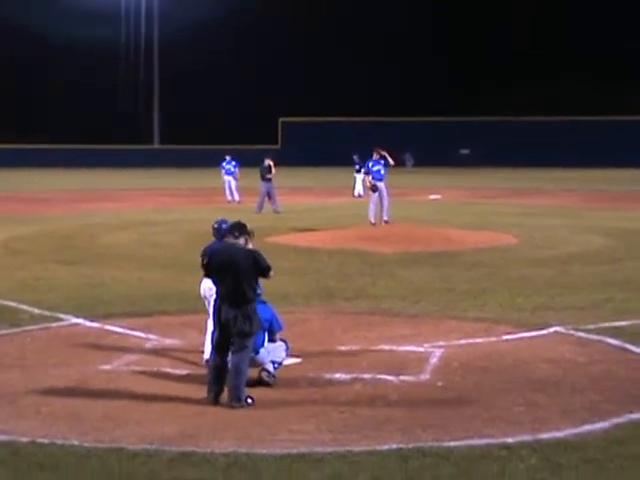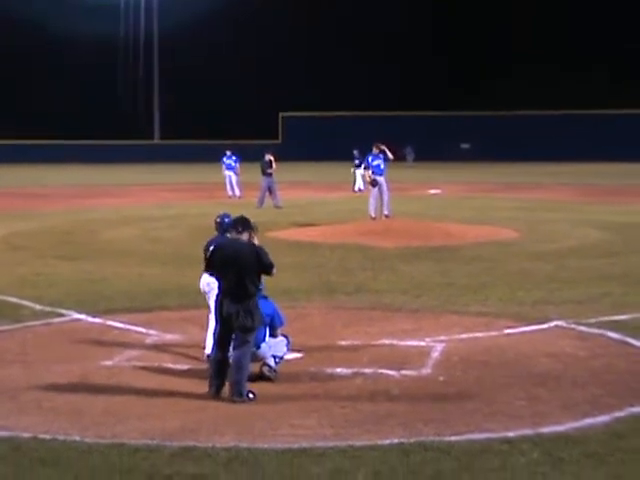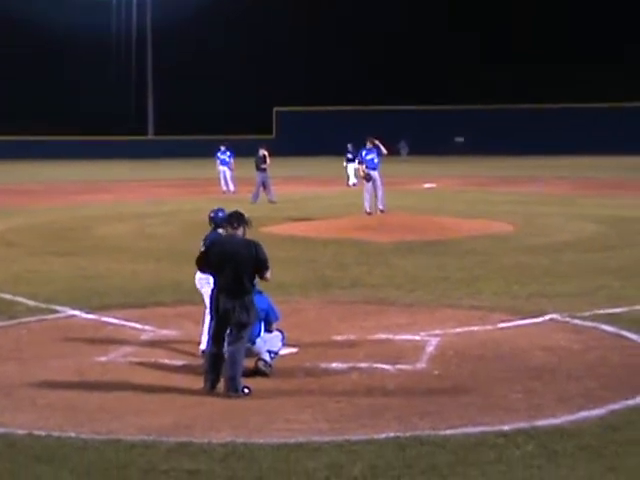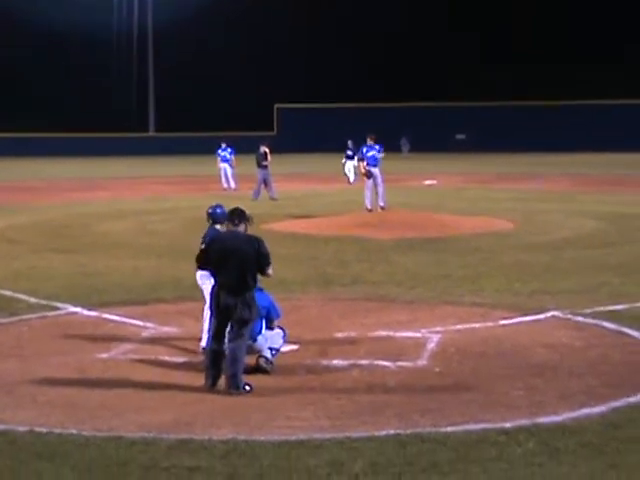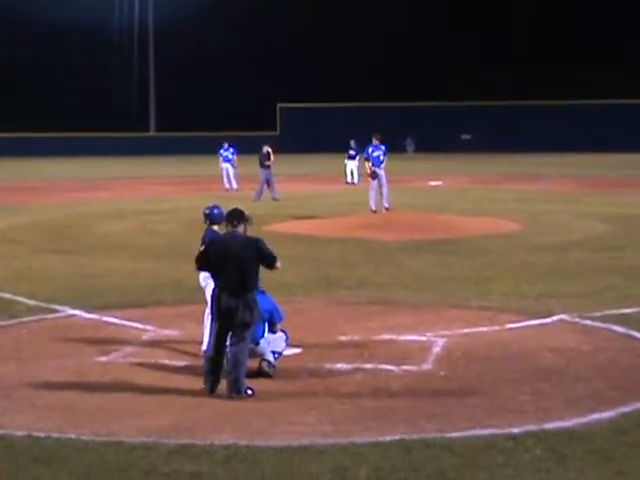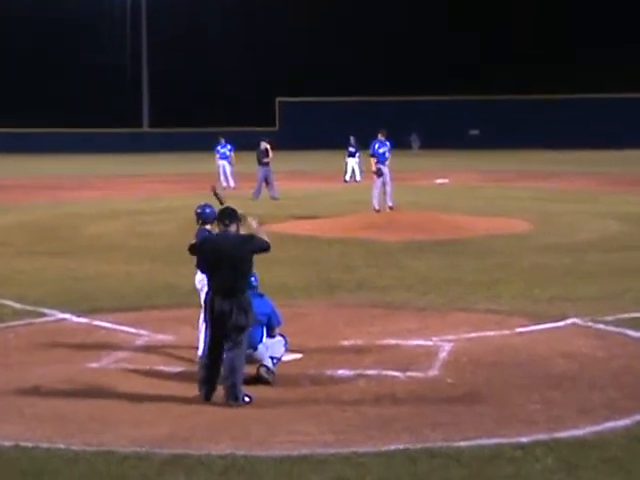
dt=0.2s
person 1, frame 1
left shoulder: (215, 253)
right shoulder: (251, 255)
left elbow: (209, 274)
right elbow: (269, 273)
left hip: (222, 308)
right hip: (243, 310)
left knee: (218, 351)
right knee: (240, 354)
left ankle: (213, 393)
right ankle: (237, 398)
person 1, frame 2
left shoulder: (219, 249)
right shoulder: (255, 251)
left elbow: (211, 270)
right elbow: (271, 271)
left hip: (224, 302)
right hip: (245, 305)
left knee: (220, 345)
right knee: (242, 348)
left ankle: (215, 387)
right ankle: (238, 392)
person 1, frame 3
left shoulder: (214, 245)
right shoulder: (253, 247)
left elbow: (202, 267)
right elbow: (266, 276)
left hip: (219, 298)
right hip: (241, 300)
left knee: (215, 340)
right knee: (236, 343)
left ankle: (210, 383)
right ankle: (233, 387)
person 1, frame 4
left shoulder: (215, 242)
right shoulder: (255, 243)
left elbow: (201, 264)
right elbow: (268, 272)
left hip: (220, 295)
right hip: (242, 297)
left knee: (215, 337)
right knee: (237, 340)
left ankle: (210, 380)
right ankle: (235, 384)
person 1, frame 5
left shoulder: (215, 243)
right shoulder: (255, 244)
left elbow: (201, 266)
right elbow: (275, 265)
left hip: (221, 297)
right hip: (244, 299)
left knee: (216, 341)
right knee: (239, 343)
left ankle: (210, 384)
right ankle: (236, 388)
person 1, frame 6
left shoulder: (207, 242)
right shoulder: (247, 241)
left elbow: (193, 248)
right elbow: (266, 244)
right wrist: (256, 229)
left hip: (214, 300)
right hip: (237, 302)
left knee: (211, 346)
right knee: (235, 348)
left ankle: (206, 390)
right ankle: (234, 395)
person 2, frame 1
left shoulder: (208, 248)
left elbow: (204, 267)
left hip: (205, 284)
right hip: (216, 286)
left knee: (213, 318)
right knee: (216, 320)
left ankle: (209, 349)
right ankle: (209, 355)
person 2, frame 2
left shoulder: (211, 242)
left elbow: (209, 260)
left hip: (206, 278)
right hip: (215, 281)
left knee: (214, 313)
right knee: (217, 315)
left ankle: (211, 343)
right ankle: (210, 350)
person 2, frame 3
left shoulder: (210, 236)
right shoulder: (217, 238)
left hip: (205, 275)
right hip: (208, 277)
left knee: (211, 309)
left ankle: (206, 338)
right ankle: (205, 346)
person 2, frame 4
left shoulder: (212, 232)
right shoulder: (214, 234)
left hip: (209, 273)
right hip: (209, 274)
left knee: (211, 305)
right knee: (212, 307)
left ankle: (206, 335)
right ankle: (206, 343)
person 2, frame 5
left shoulder: (211, 233)
right shoulder: (212, 235)
left hip: (211, 275)
right hip: (212, 275)
left knee: (212, 308)
right knee: (214, 309)
left ankle: (208, 338)
right ankle: (207, 346)
person 2, frame 6
left shoulder: (204, 233)
right shoulder: (205, 235)
left hip: (207, 276)
right hip: (208, 276)
left knee: (207, 311)
left ankle: (204, 344)
right ankle: (203, 351)
